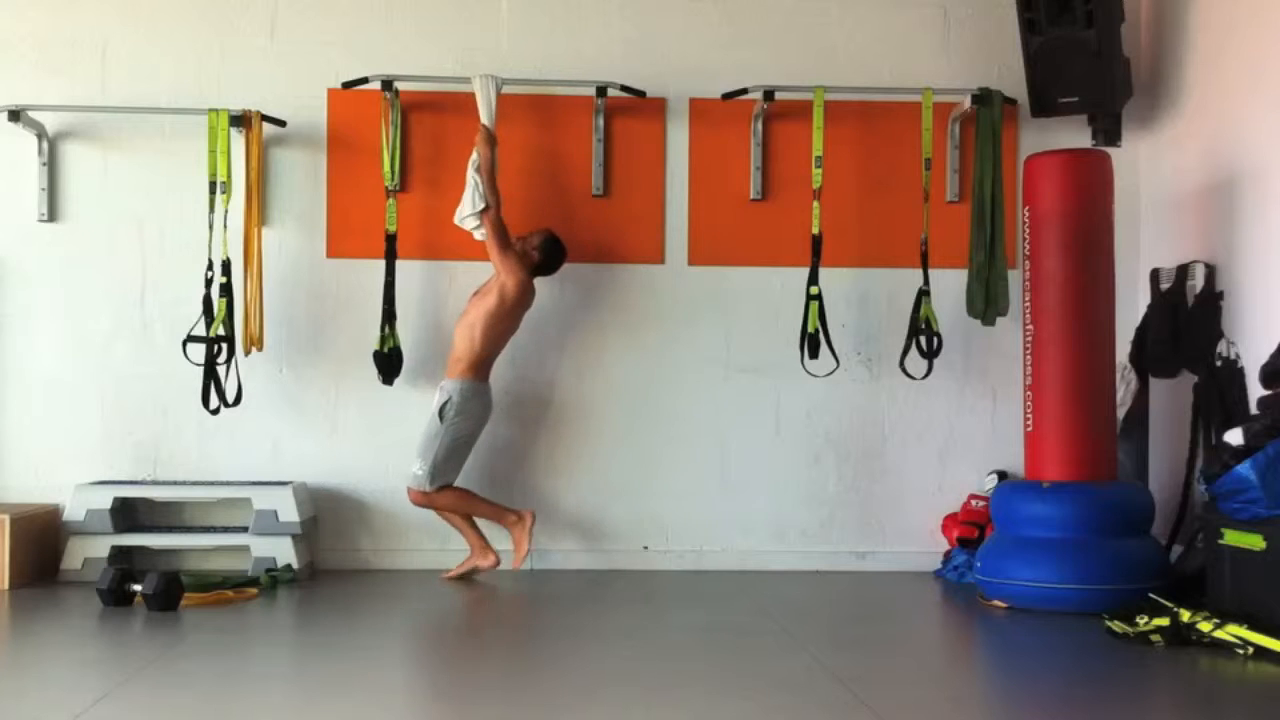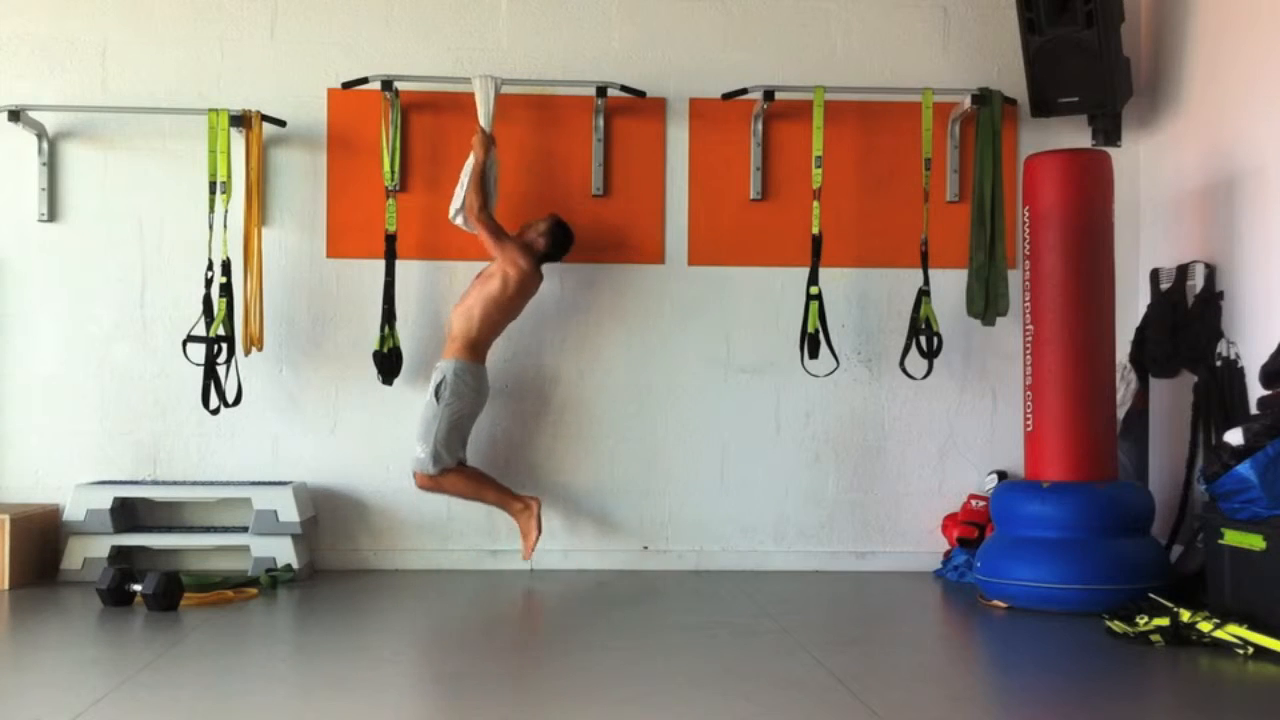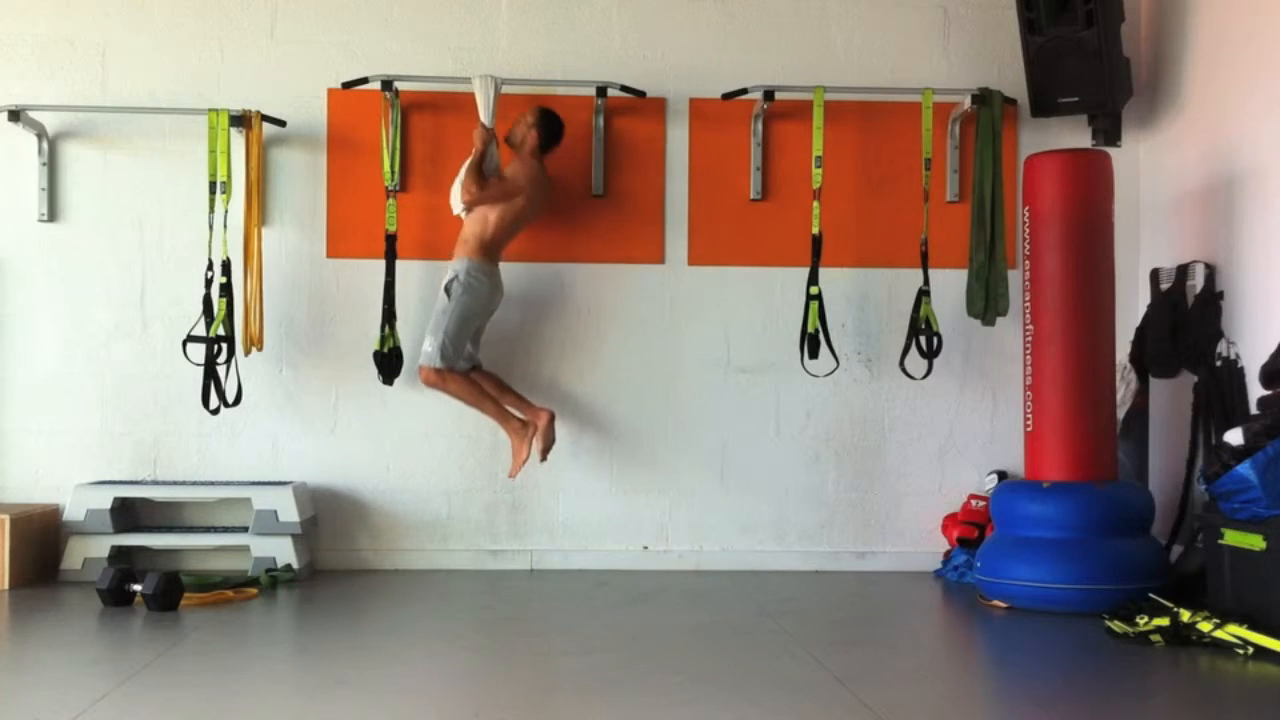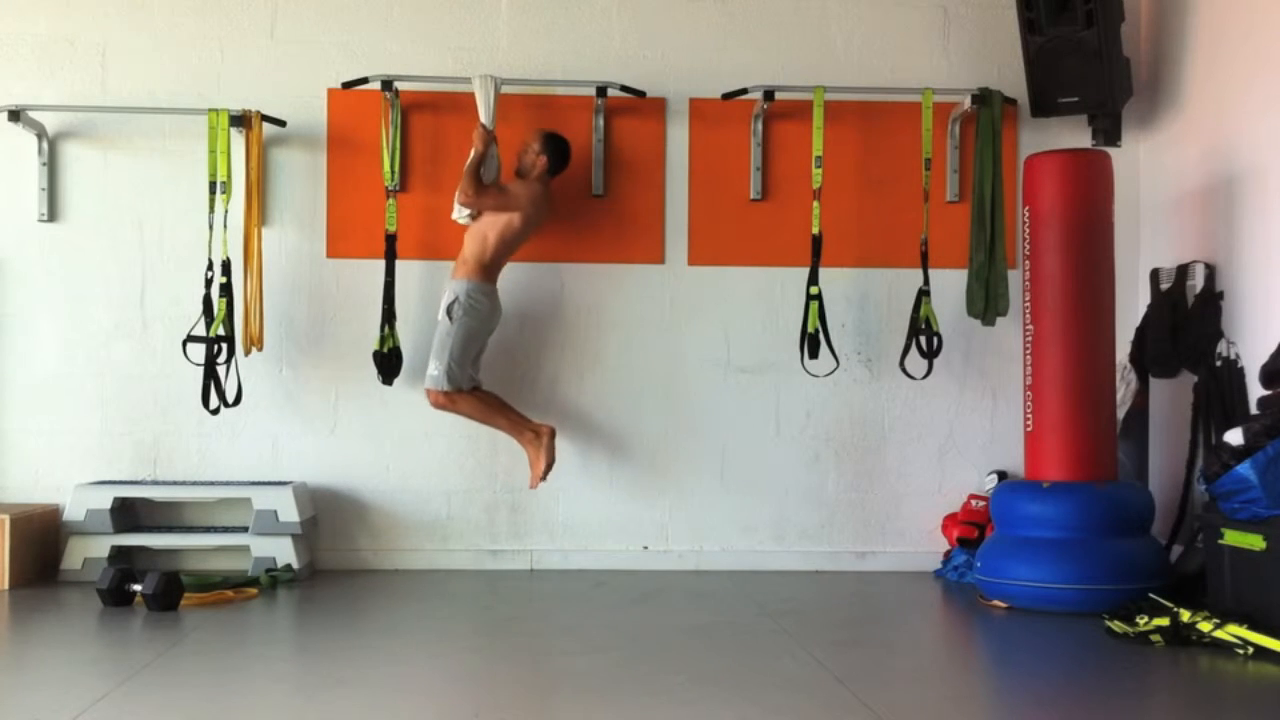
dt=0.5s
person 1, frame 1
left shoulder: (515, 278)
right shoulder: (514, 284)
left elbow: (492, 213)
right elbow: (492, 218)
left wrist: (486, 153)
right wrist: (487, 157)
left hip: (463, 394)
right hip: (463, 391)
left knee: (422, 489)
right knee: (431, 484)
left ankle: (514, 518)
right ankle: (482, 550)
person 1, frame 2
left shoulder: (519, 265)
right shoulder: (521, 270)
left elbow: (476, 213)
right elbow: (483, 217)
left wrist: (480, 156)
right wrist: (483, 159)
left hip: (456, 375)
right hip: (462, 374)
left knee: (428, 475)
right knee: (448, 468)
left ankle: (520, 505)
right ankle: (520, 504)
person 1, frame 3
left shoulder: (527, 170)
right shoulder: (528, 175)
left elbow: (471, 194)
right elbow: (483, 196)
left wrist: (480, 148)
right wrist: (484, 150)
left hip: (470, 275)
right hip: (480, 276)
left knee: (433, 371)
right knee: (464, 368)
left ankle: (516, 427)
right ankle: (535, 415)
person 1, frame 4
left shoulder: (529, 191)
right shoulder: (526, 194)
left elbow: (467, 196)
right elbow: (479, 199)
left wrist: (480, 149)
right wrist: (484, 151)
left hip: (468, 294)
right hip: (477, 295)
left knee: (442, 393)
right knee: (464, 389)
left ankle: (529, 436)
right ankle: (536, 431)
